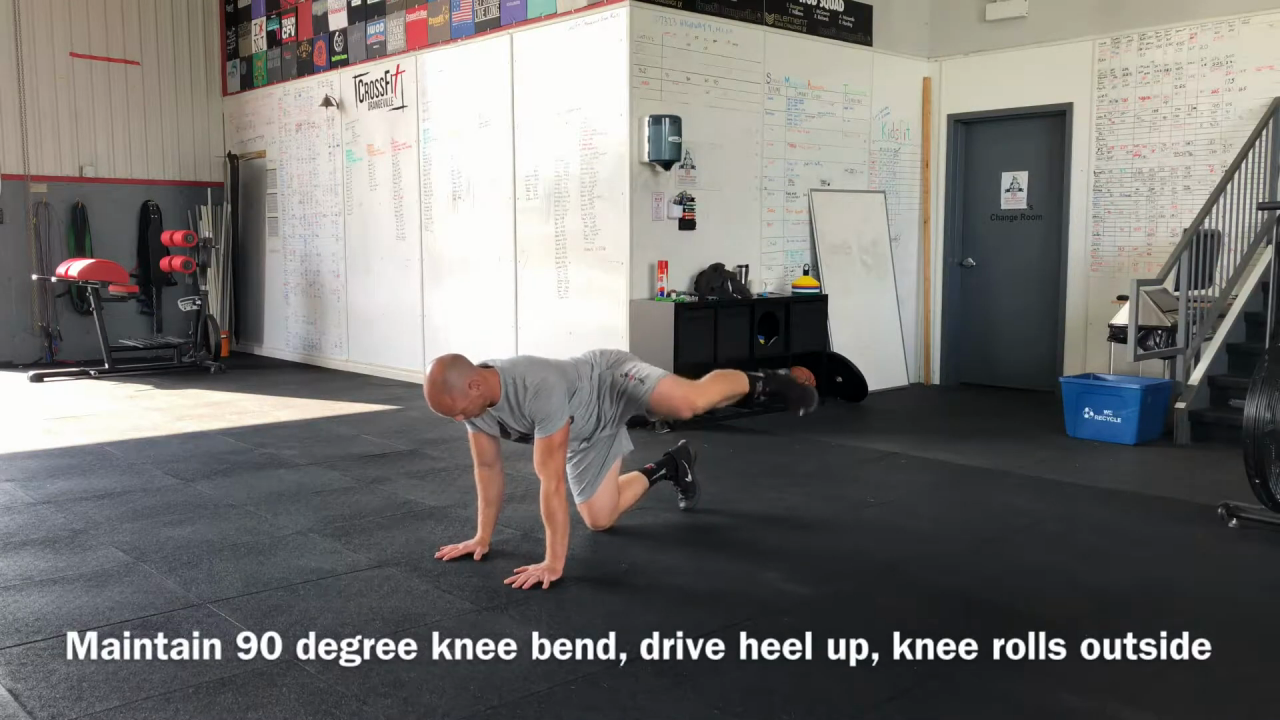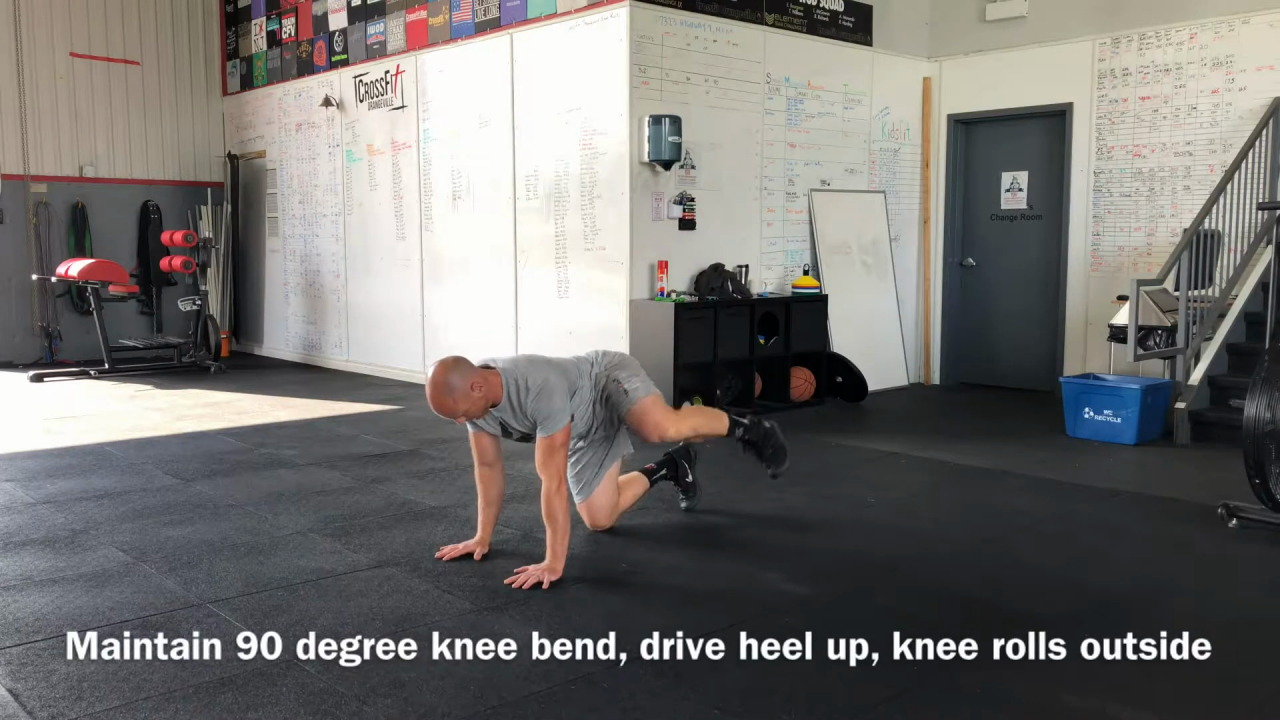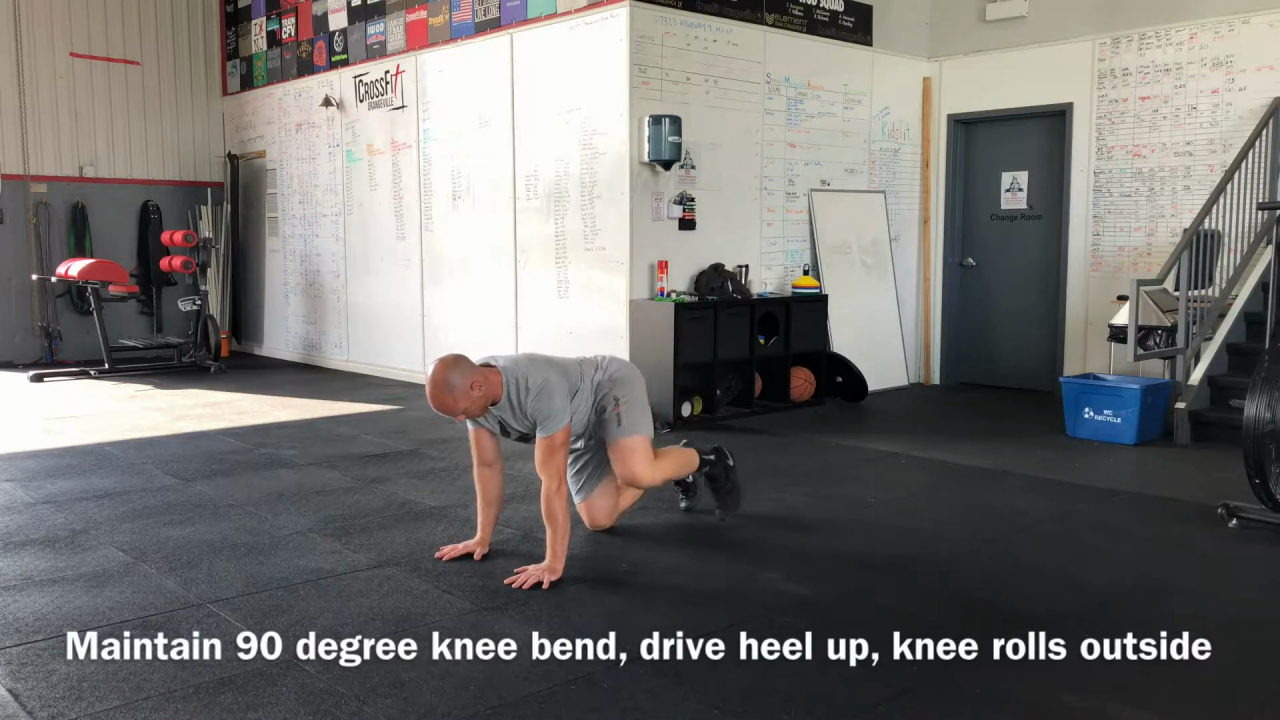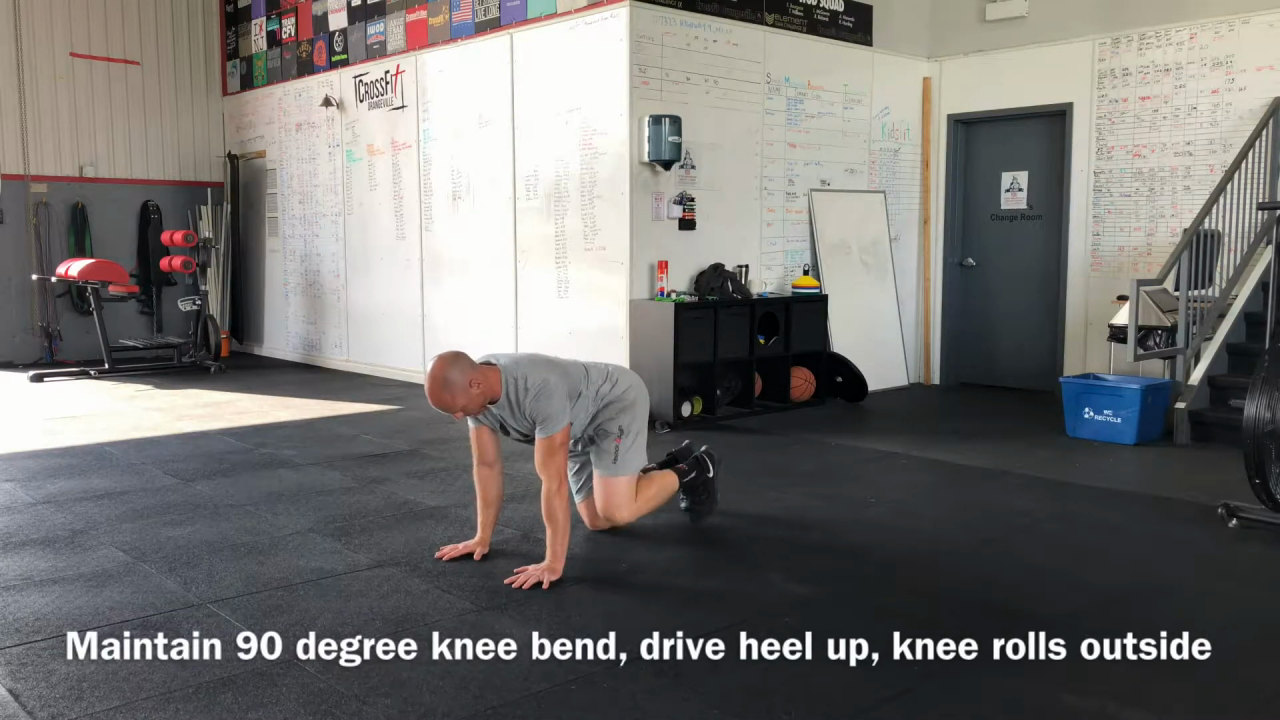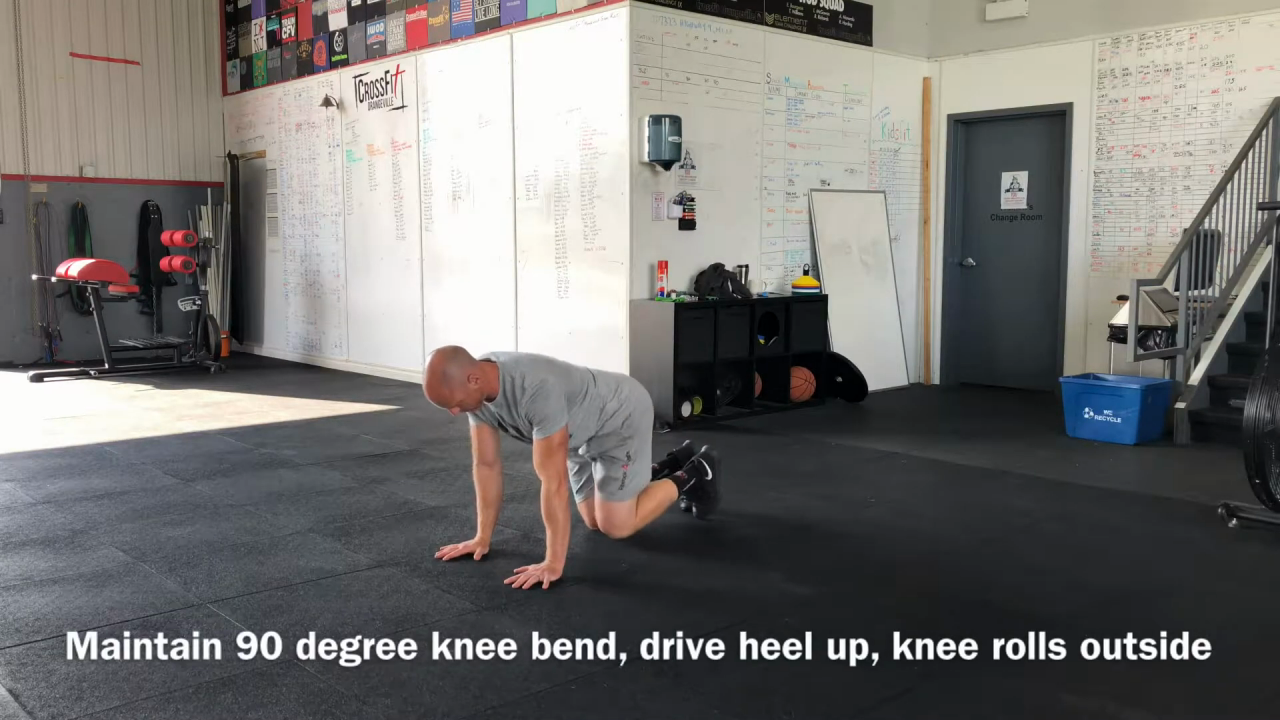
dt=0.2s
person 1, frame 1
left shoulder: (538, 389)
right shoulder: (473, 400)
left elbow: (552, 479)
right elbow: (488, 468)
left wrist: (554, 561)
right wrist: (482, 537)
left hip: (610, 381)
right hip: (586, 432)
left knee: (691, 402)
right knee: (599, 520)
left ankle: (761, 384)
right ankle: (668, 466)
person 1, frame 2
left shoulder: (540, 390)
right shoulder: (472, 396)
left elbow: (553, 479)
right elbow: (488, 468)
left wrist: (554, 562)
right wrist: (482, 538)
right hip: (585, 430)
left knee: (664, 428)
right knee: (599, 520)
left ankle: (743, 428)
right ankle: (669, 466)
person 1, frame 3
left shoulder: (540, 390)
right shoulder: (471, 392)
left elbow: (553, 479)
right elbow: (486, 467)
left wrist: (554, 563)
right wrist: (482, 538)
right hip: (581, 427)
left knee: (637, 474)
right knee: (599, 520)
left ankle: (707, 461)
right ankle: (678, 469)
person 1, frame 4
left shoulder: (539, 390)
right shoulder: (473, 390)
left elbow: (553, 479)
right elbow: (487, 465)
left wrist: (554, 563)
right wrist: (482, 538)
left hip: (615, 399)
right hip: (582, 427)
left knee: (616, 513)
right knee: (597, 521)
left ankle: (693, 470)
right ankle: (671, 465)
person 1, frame 5
left shoulder: (536, 389)
right shoulder: (476, 389)
left elbow: (554, 480)
right elbow: (486, 465)
left wrist: (554, 563)
right wrist: (482, 538)
left hip: (622, 416)
right hip: (586, 432)
left knee: (617, 526)
right knee: (596, 522)
left ankle: (693, 474)
right ankle: (674, 464)
